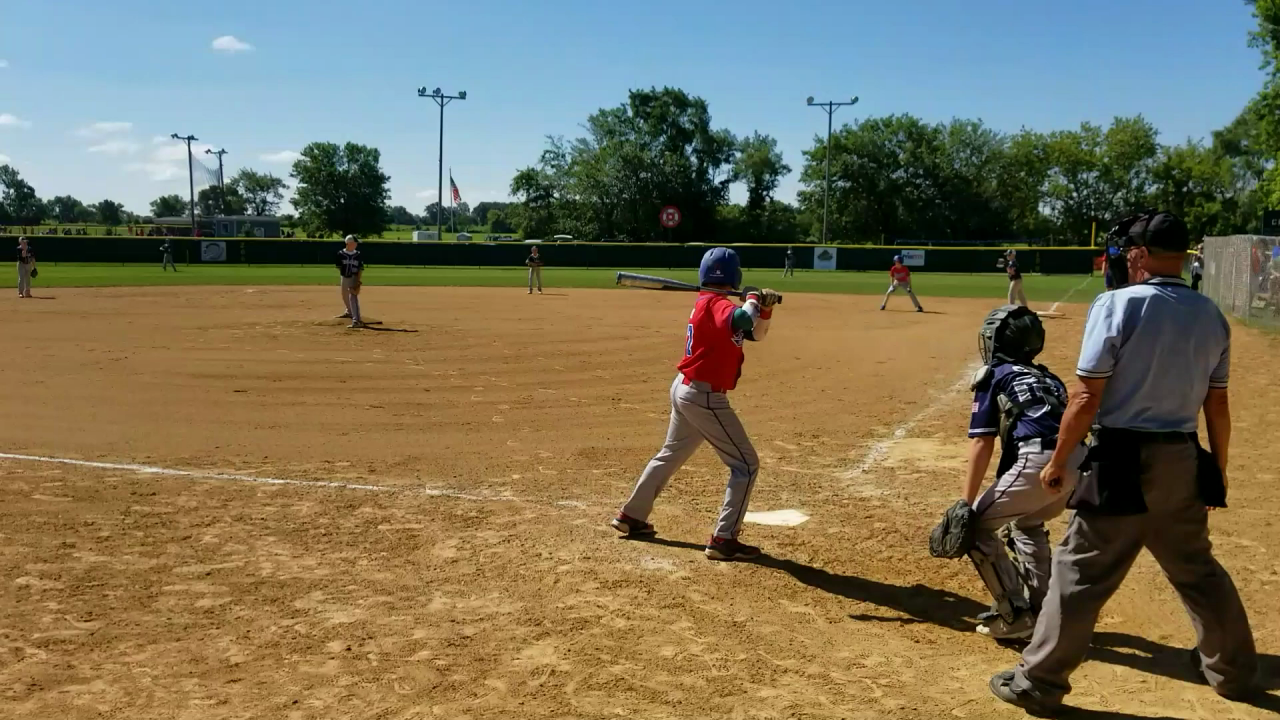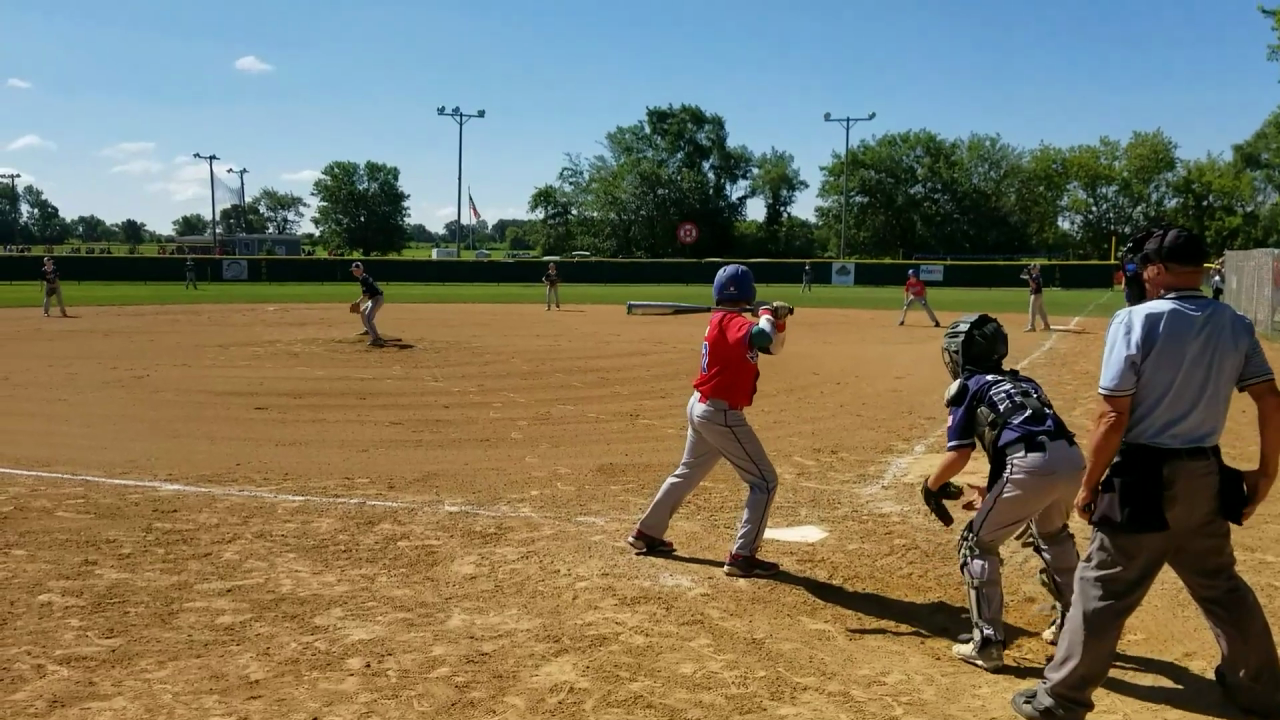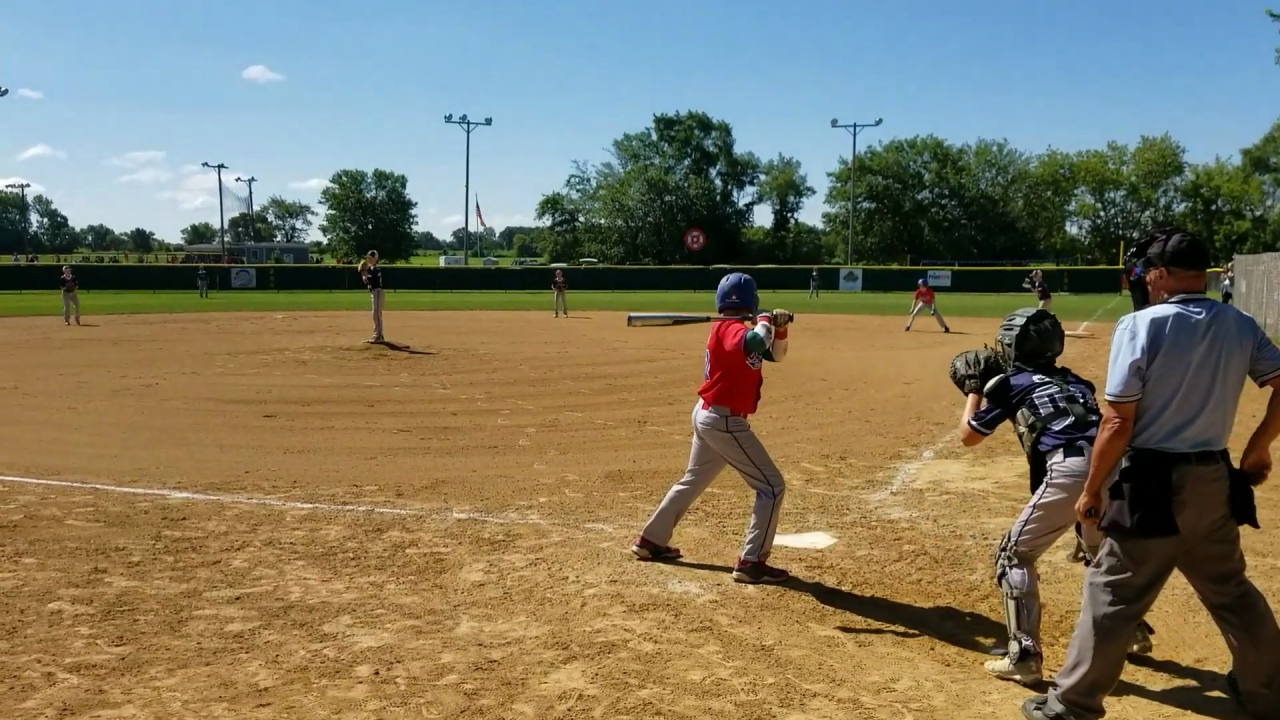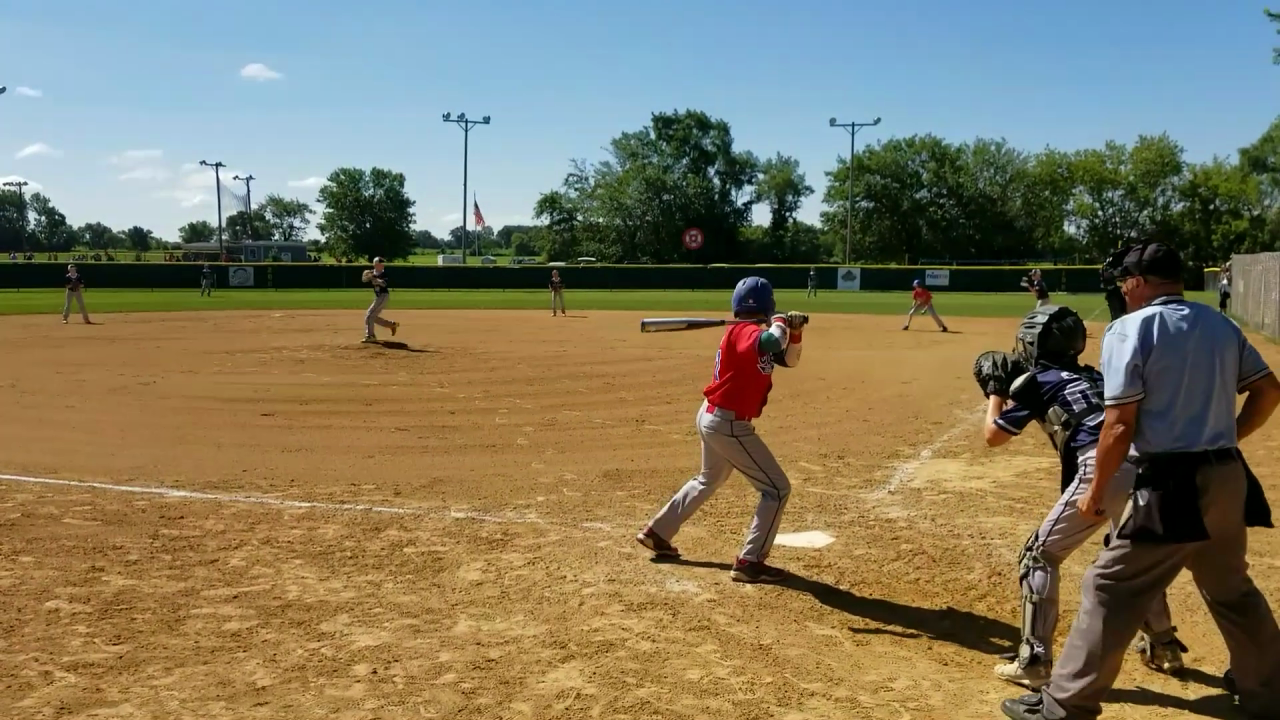
dt=1s
person 1, frame 1
left shoulder: (1116, 304)
right shoulder: (1210, 315)
left elbow: (1088, 397)
right elbow: (1217, 404)
left wrist: (1057, 459)
right wrist: (1218, 470)
left hip: (1122, 463)
right hip: (1184, 460)
left knee: (1079, 574)
right knee: (1198, 570)
left ankle: (1037, 683)
right ankle: (1232, 671)
person 1, frame 2
left shoulder: (1136, 321)
right shoulder: (1235, 325)
left elbow: (1114, 417)
left wrist: (1089, 484)
left hip: (1145, 479)
right hip: (1206, 477)
left knee: (1102, 590)
right knee: (1221, 585)
person 1, frame 3
left shoulder: (1140, 325)
left elbow: (1118, 422)
left wrist: (1091, 490)
left hip: (1152, 483)
right hip: (1214, 480)
left knee: (1111, 594)
right knee: (1231, 590)
person 1, frame 4
left shoulder: (1131, 329)
right shoulder: (1220, 324)
left elbow: (1121, 424)
left wrist: (1096, 489)
left hip: (1171, 486)
right hip: (1228, 478)
left knee: (1111, 592)
right knee: (1232, 590)
person 2, frame 1
left shoulder: (992, 376)
right shoulder: (1048, 378)
left elbow: (982, 444)
left wrist: (966, 504)
left hip: (1039, 461)
right hip: (1078, 461)
left knee: (975, 526)
right knee: (1025, 522)
left ankle: (1016, 614)
right ankle: (1040, 607)
person 2, frame 2
left shoulder: (967, 388)
right shoulder: (1022, 382)
left elbow: (958, 456)
left wrist: (931, 485)
right wrist: (993, 490)
left hip: (1031, 466)
right hip: (1071, 458)
left knee: (977, 544)
right knee: (1051, 532)
left ankle: (987, 643)
person 2, frame 3
left shoulder: (1009, 384)
right shoulder: (1075, 381)
left elbow: (969, 436)
left wrist: (974, 389)
left hip: (1069, 473)
left knee: (1015, 554)
right knee: (1100, 549)
left ankle: (1024, 656)
right ankle: (1134, 631)
person 2, frame 4
left shoulder: (1036, 382)
right shoulder: (1094, 376)
left elbow: (993, 435)
left wrist: (996, 391)
left knee: (1039, 556)
left ankle: (1035, 660)
right ankle: (1163, 645)
person 3, frame 1
left shoulder: (708, 304)
right shoulder: (716, 304)
left elbow: (755, 333)
right elbow: (743, 318)
left wrist: (766, 308)
right wrist: (754, 298)
left hip: (684, 389)
right hip: (704, 396)
left knee: (670, 455)
right knee: (746, 463)
left ankle: (631, 515)
right ankle: (723, 540)
person 3, frame 2
left shoulder: (723, 321)
right shoulder: (732, 322)
left elbow: (773, 347)
right elbow: (762, 336)
left wrist: (778, 320)
right wrist: (767, 314)
left hip: (700, 407)
right hip: (721, 414)
left knee: (687, 473)
right knee: (765, 481)
left ankle: (647, 532)
right ankle: (742, 556)
person 3, frame 3
left shoulder: (730, 330)
right shoulder: (730, 328)
left elbow: (775, 354)
right elbow: (758, 342)
left wrist: (780, 328)
right wrist: (766, 321)
left hip: (707, 415)
right hip: (724, 421)
left knee: (693, 481)
right knee: (771, 486)
left ankle: (651, 540)
right ankle: (751, 562)
person 3, frame 4
left shoulder: (745, 334)
right shoulder: (744, 331)
left elbow: (789, 359)
right elbow: (771, 342)
left wrist: (793, 331)
right wrist: (780, 323)
left hip: (711, 418)
right hip: (728, 425)
left knee: (707, 481)
right knee: (778, 489)
left ankle: (657, 532)
right ankle: (749, 562)
